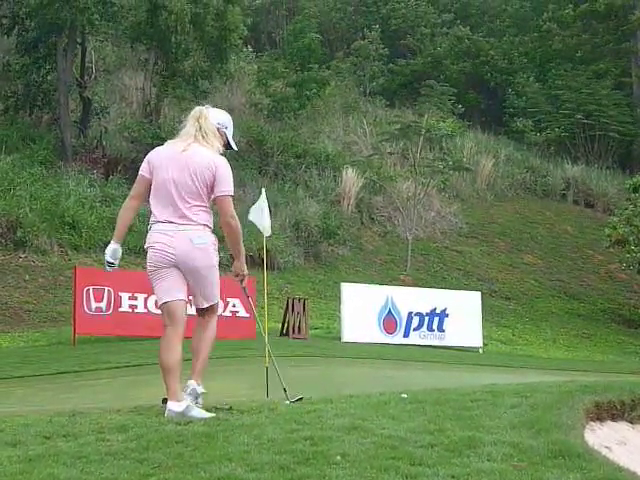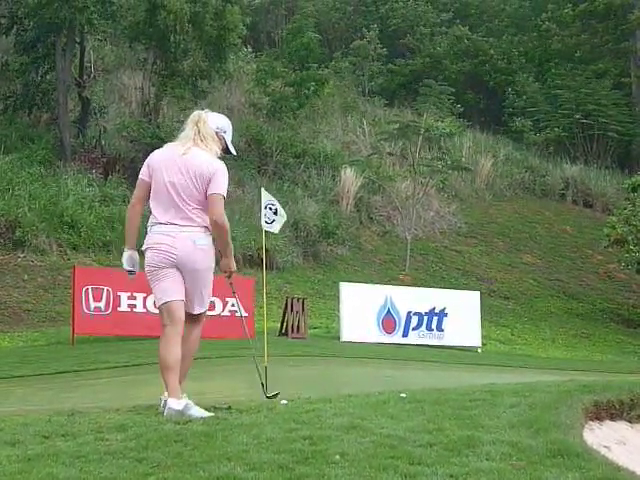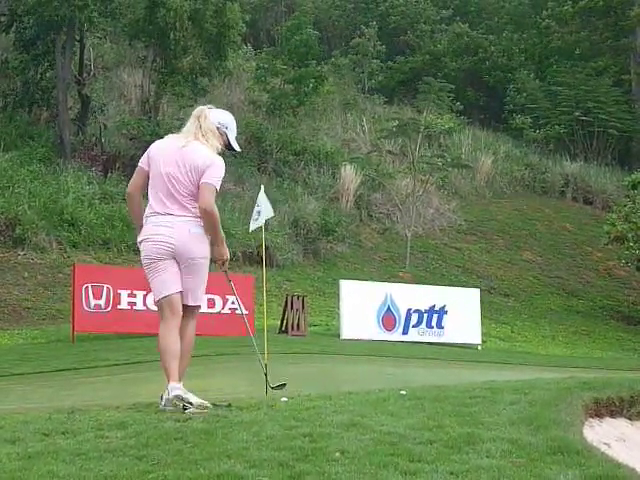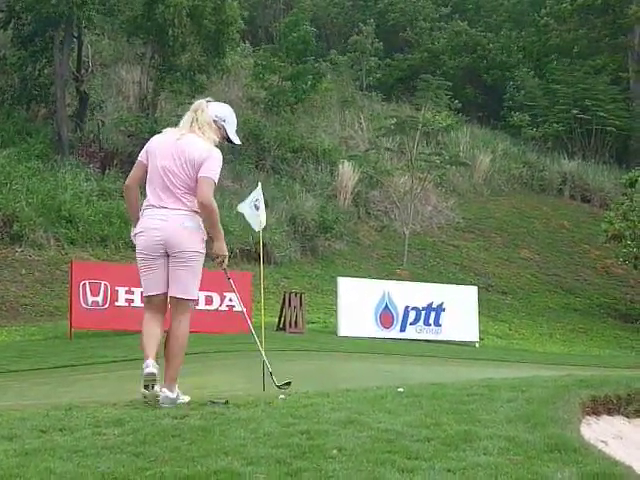
dt=0.2s
person 1, frame 1
left shoulder: (158, 154)
right shoulder: (217, 162)
left elbow: (133, 200)
right elbow: (228, 219)
left wrist: (116, 242)
right wrist: (239, 259)
left hip: (160, 243)
right hip: (197, 242)
left knee: (173, 323)
right knee: (208, 314)
left ankle: (175, 400)
right ankle: (193, 383)
person 1, frame 2
left shoulder: (157, 156)
right shoulder: (214, 166)
left elbow: (135, 205)
right elbow: (217, 218)
left wrist: (130, 248)
right wrist: (228, 256)
left hip: (159, 243)
right hip: (196, 244)
left knee: (173, 324)
right knee: (194, 321)
left ankle: (174, 398)
right ankle: (174, 394)
person 1, frame 3
left shoulder: (158, 147)
right shoulder: (212, 160)
left elbow: (132, 192)
right elbow: (206, 206)
left wrist: (141, 230)
right wrist: (220, 244)
left hip: (156, 234)
right hip: (191, 236)
left knee: (170, 316)
right knee: (189, 315)
left ankle: (174, 385)
right ankle: (175, 387)
person 1, frame 4
left shoulder: (157, 140)
right shoulder: (209, 152)
left elbow: (130, 186)
right elbow: (204, 199)
left wrist: (136, 223)
right wrist: (219, 239)
left hip: (150, 227)
right hip: (185, 229)
left knee: (153, 308)
right knee: (181, 312)
left ankle: (149, 363)
right ankle: (169, 388)
